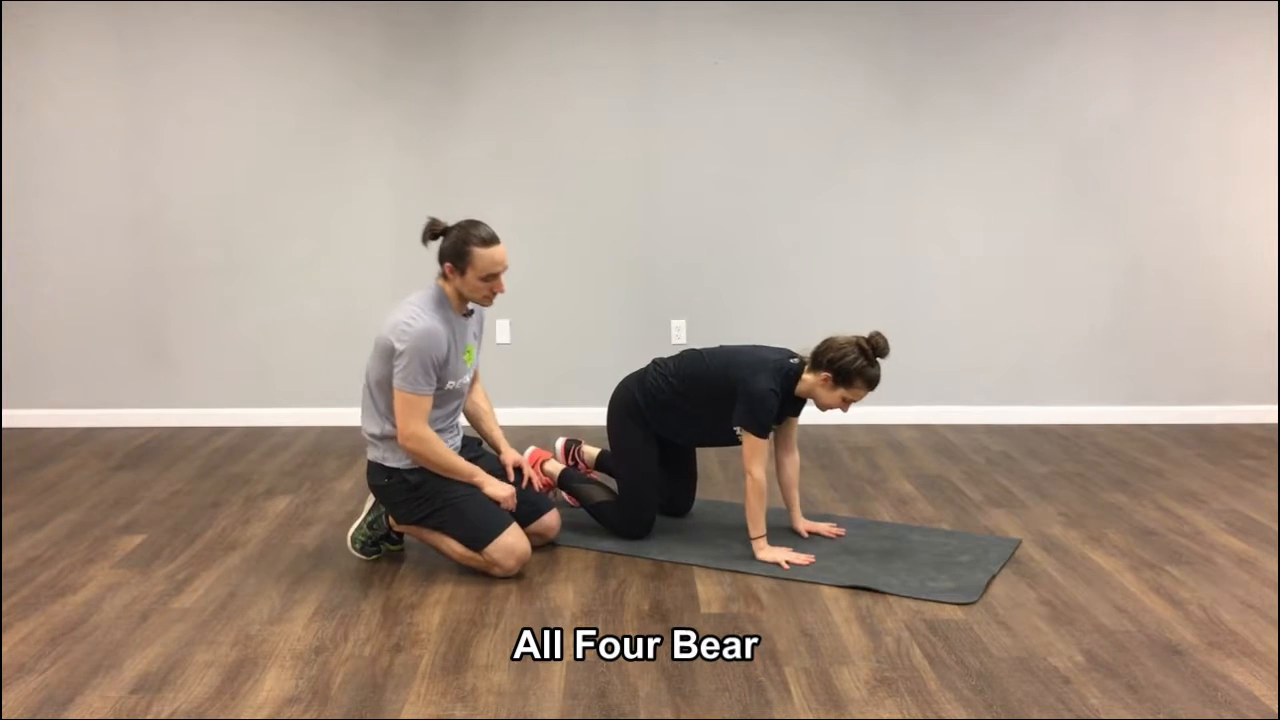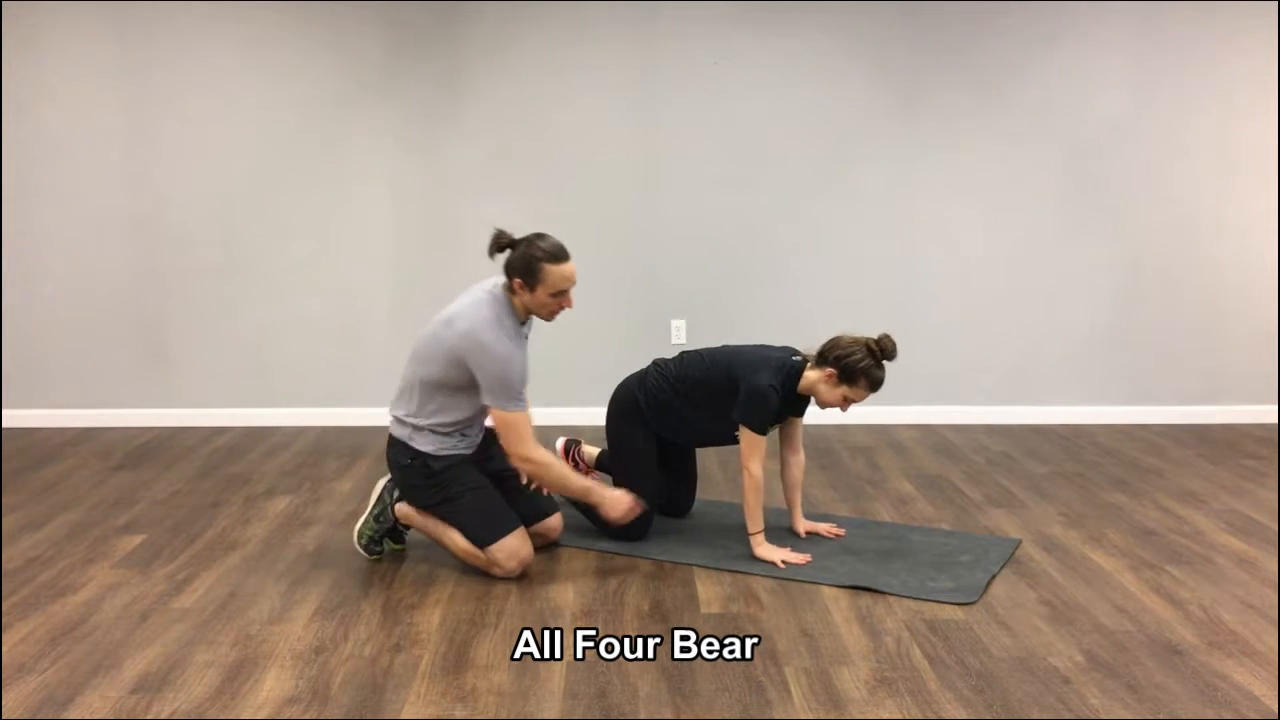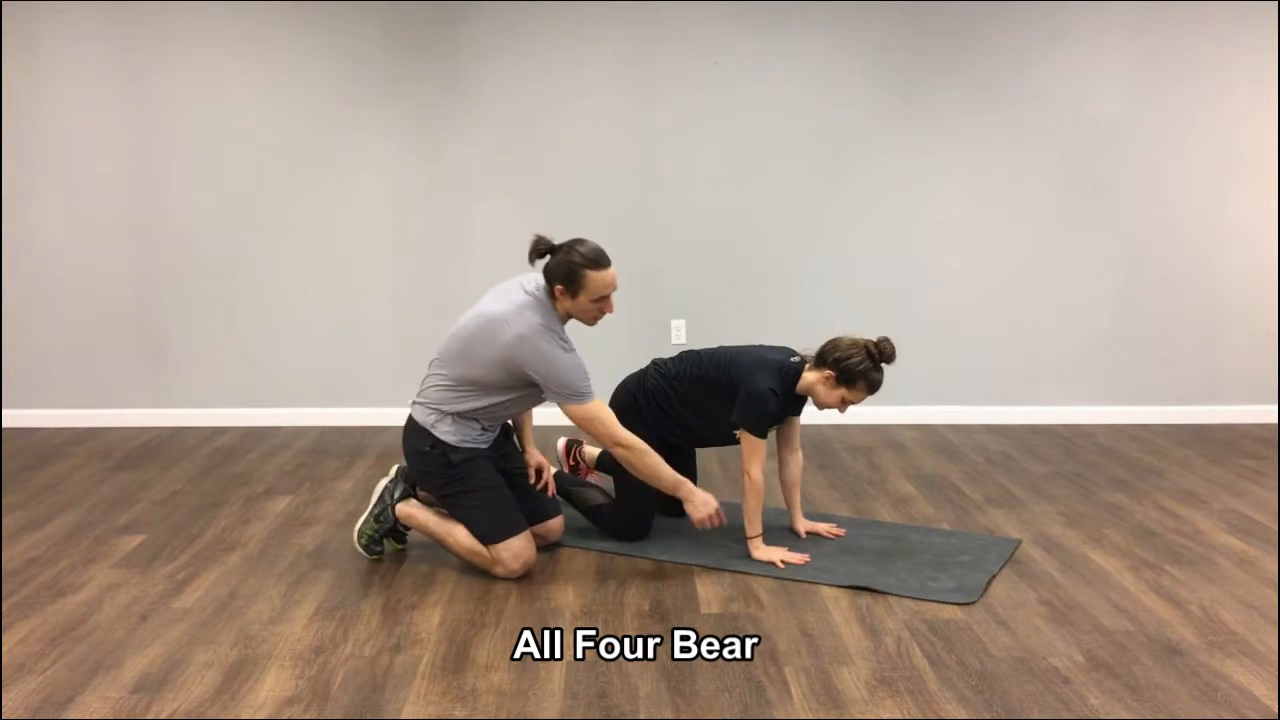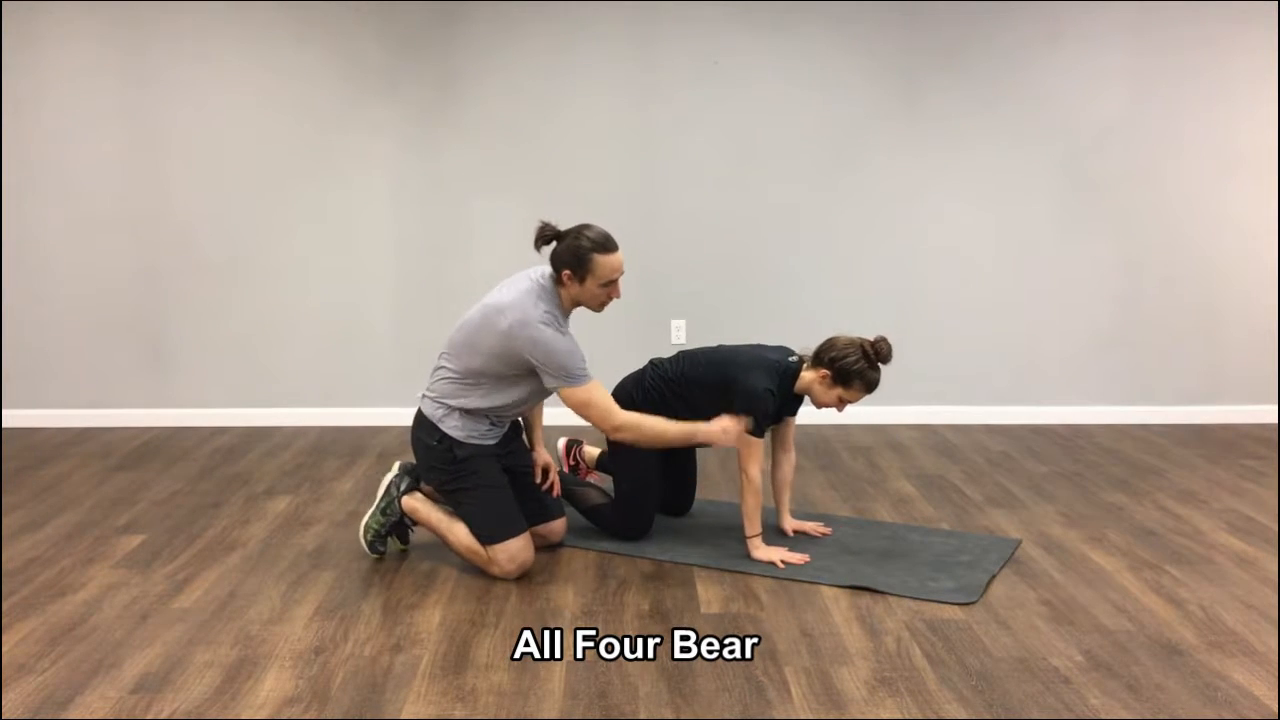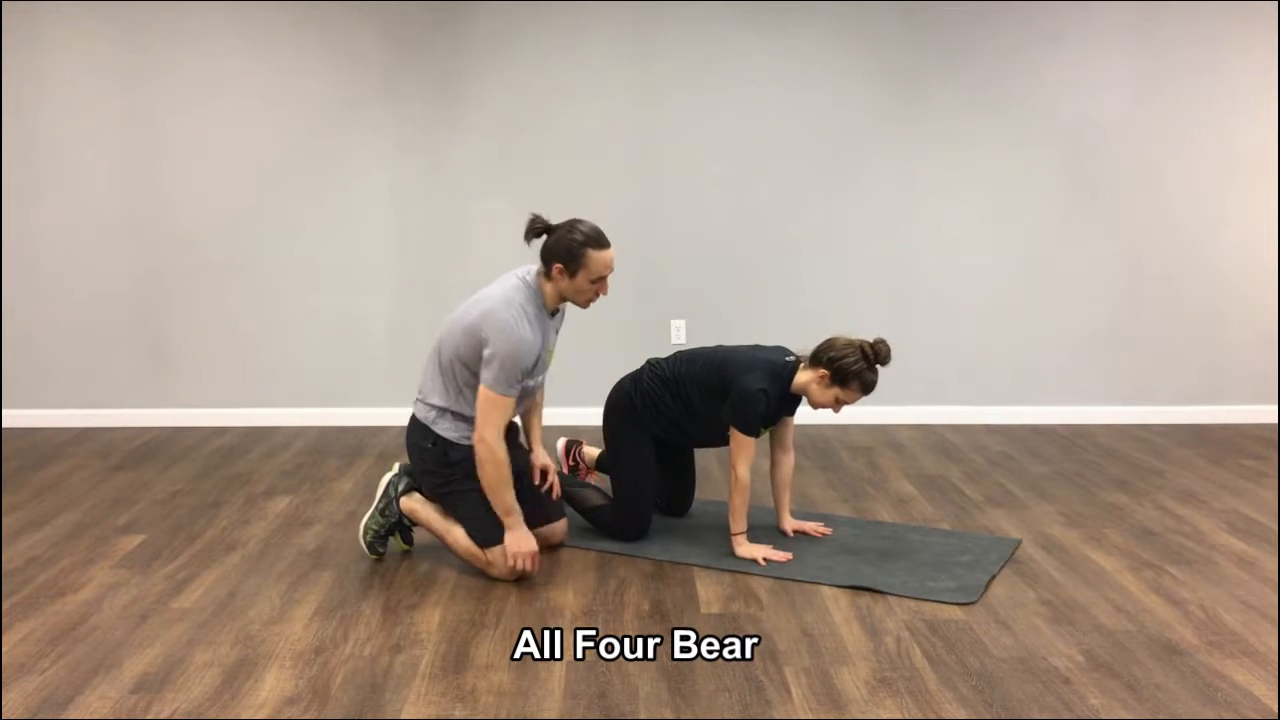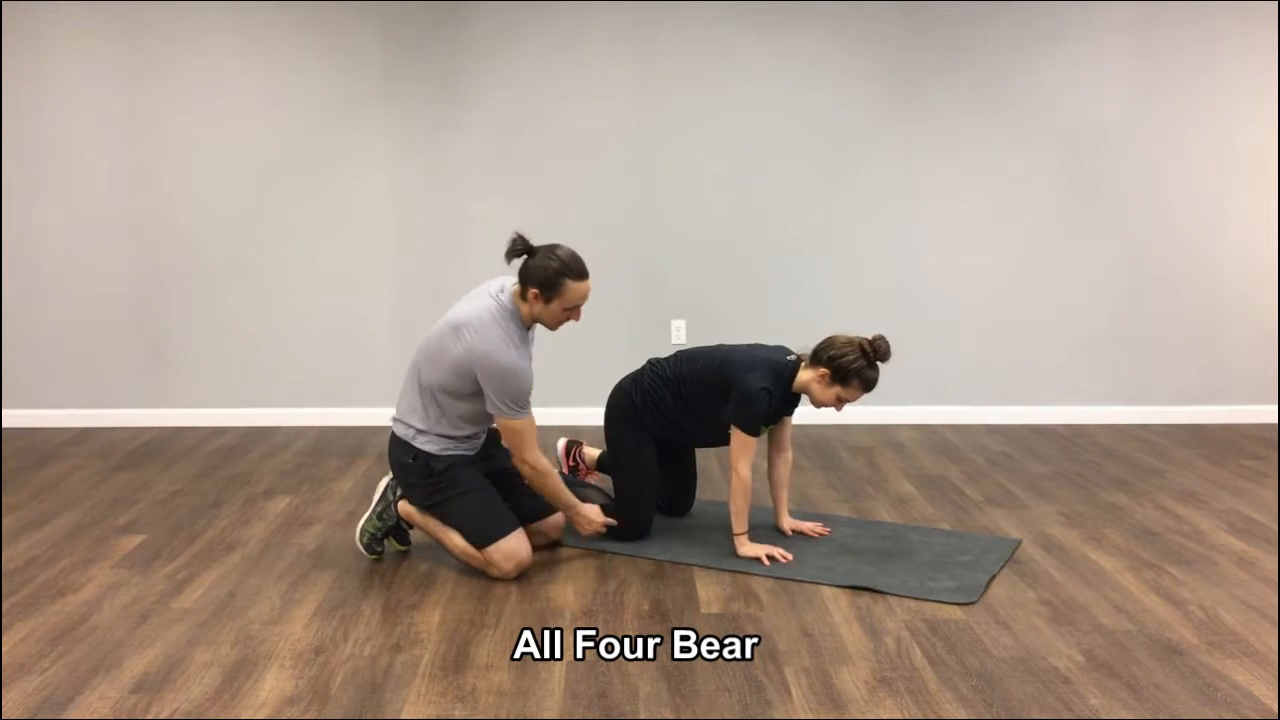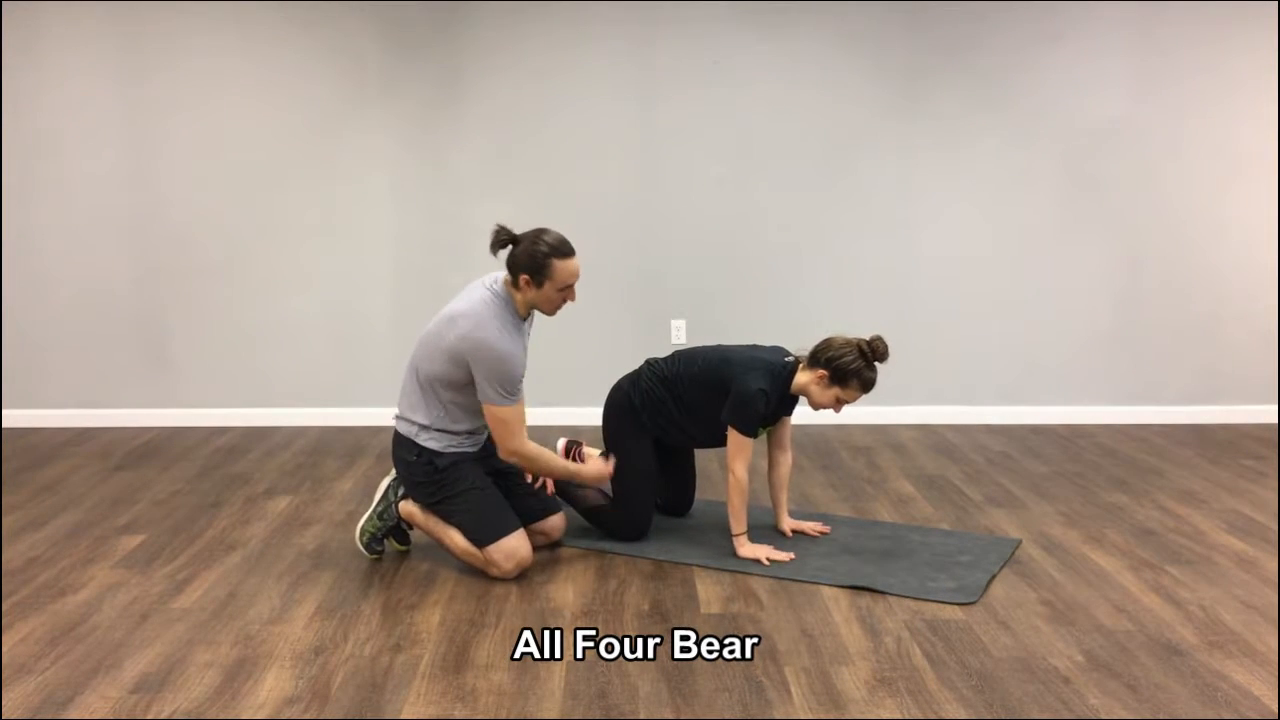
dt=0.4s
person 1, frame 1
left shoulder: (471, 308)
right shoulder: (422, 330)
right elbow: (412, 437)
left wrist: (502, 447)
right wrist: (482, 481)
left hip: (453, 447)
right hip: (408, 468)
left knee: (546, 525)
right knee: (510, 555)
left ankle: (424, 514)
right ankle: (396, 518)
person 1, frame 2
left shoulder: (508, 300)
right shoulder: (494, 341)
right elbow: (524, 455)
left wrist: (534, 453)
right wrist: (601, 496)
left hip: (469, 438)
right hip: (429, 452)
left knee: (548, 528)
right knee: (513, 558)
left ankle: (445, 505)
right ankle: (403, 509)
person 1, frame 3
left shoulder: (531, 288)
right shoulder: (544, 345)
right elbow: (619, 442)
left wrist: (527, 446)
right wrist: (687, 493)
left hip: (485, 431)
right hip: (443, 442)
left knee: (549, 529)
right knee: (514, 559)
left ankle: (426, 489)
right ankle: (402, 509)
person 1, frame 4
left shoulder: (540, 283)
right shoulder: (541, 329)
right elbow: (616, 425)
left wrist: (536, 445)
right wrist: (704, 431)
left hip: (496, 428)
right hip: (452, 437)
left knee: (551, 531)
right knee: (512, 561)
left ankle: (430, 485)
right ankle: (407, 501)
person 1, frame 5
left shoulder: (547, 294)
right shoulder: (514, 326)
right elbow: (487, 441)
left wrist: (536, 447)
right wrist: (514, 525)
left hip: (489, 429)
right hip: (446, 440)
left knee: (553, 530)
right knee: (509, 562)
left ankle: (431, 486)
right ankle: (406, 502)
person 1, frame 6
left shoulder: (506, 292)
right shoulder: (501, 352)
right elbow: (528, 460)
left wrist: (525, 447)
right wrist: (577, 511)
left hip: (473, 440)
right hip: (429, 453)
left knee: (550, 526)
right knee: (512, 559)
left ankle: (429, 500)
right ankle: (405, 507)
person 1, frame 7
left shoulder: (501, 288)
right shoulder: (495, 339)
right elbow: (513, 449)
left wrist: (529, 456)
right wrist: (581, 473)
left hip: (475, 438)
right hip: (433, 451)
left knee: (550, 528)
right knee: (512, 559)
left ankle: (436, 502)
right ankle: (405, 507)
person 2, frame 1
left shoulder: (795, 376)
right shoulder: (764, 386)
left elbow: (788, 453)
right elbow: (755, 472)
left wrist: (797, 518)
right wrist: (760, 545)
left hip: (667, 415)
right hip: (636, 408)
left knee: (678, 505)
right knee: (635, 523)
left ankle: (578, 454)
right ankle: (550, 468)
person 2, frame 2
left shoulder: (799, 375)
right shoulder: (764, 384)
left elbow: (793, 453)
right elbow: (752, 469)
left wrist: (798, 518)
right wrist: (759, 543)
left hip: (671, 418)
right hip: (636, 408)
left knee: (677, 506)
right knee: (633, 526)
left ankle: (581, 455)
person 2, frame 3
left shoulder: (795, 375)
right shoulder: (764, 386)
left elbow: (790, 452)
right elbow: (752, 471)
left wrist: (798, 517)
right wrist: (756, 545)
left hip: (668, 415)
right hip: (637, 408)
left knee: (675, 506)
right knee: (632, 526)
left ankle: (581, 455)
right ankle: (549, 479)
person 2, frame 4
left shoulder: (793, 374)
right shoulder: (760, 386)
left elbow: (784, 452)
right elbow: (750, 471)
left wrist: (785, 517)
right wrist: (756, 544)
left hip: (670, 416)
right hip: (637, 409)
left knee: (677, 505)
right knee: (632, 525)
left ankle: (582, 455)
person 2, frame 5
left shoulder: (790, 375)
right shoulder: (756, 387)
left elbow: (783, 452)
right elbow: (740, 469)
left wrist: (785, 517)
right wrist: (740, 541)
left hip: (666, 417)
right hip: (633, 410)
left knee: (676, 505)
right knee: (631, 526)
left ankle: (583, 456)
person 2, frame 6
left shoulder: (790, 374)
right shoulder: (758, 385)
left elbow: (780, 452)
right elbow: (740, 469)
left wrist: (783, 516)
right wrist: (742, 541)
left hip: (667, 417)
right hip: (635, 410)
left knee: (677, 505)
right knee: (633, 526)
left ankle: (583, 457)
person 2, frame 7
left shoulder: (789, 376)
right shoulder: (756, 386)
left elbow: (781, 453)
right elbow: (737, 469)
left wrist: (783, 517)
right wrist: (742, 542)
left hip: (665, 416)
right hip: (633, 410)
left knee: (678, 505)
right knee: (631, 526)
left ankle: (584, 455)
